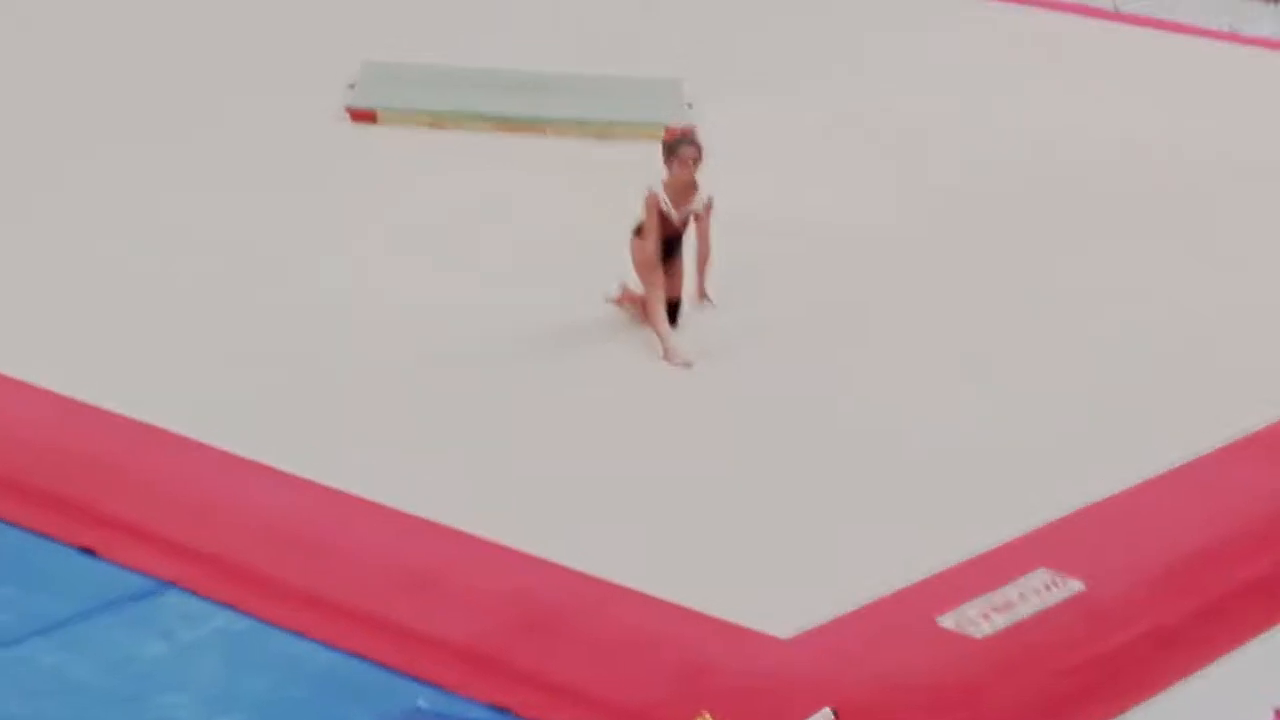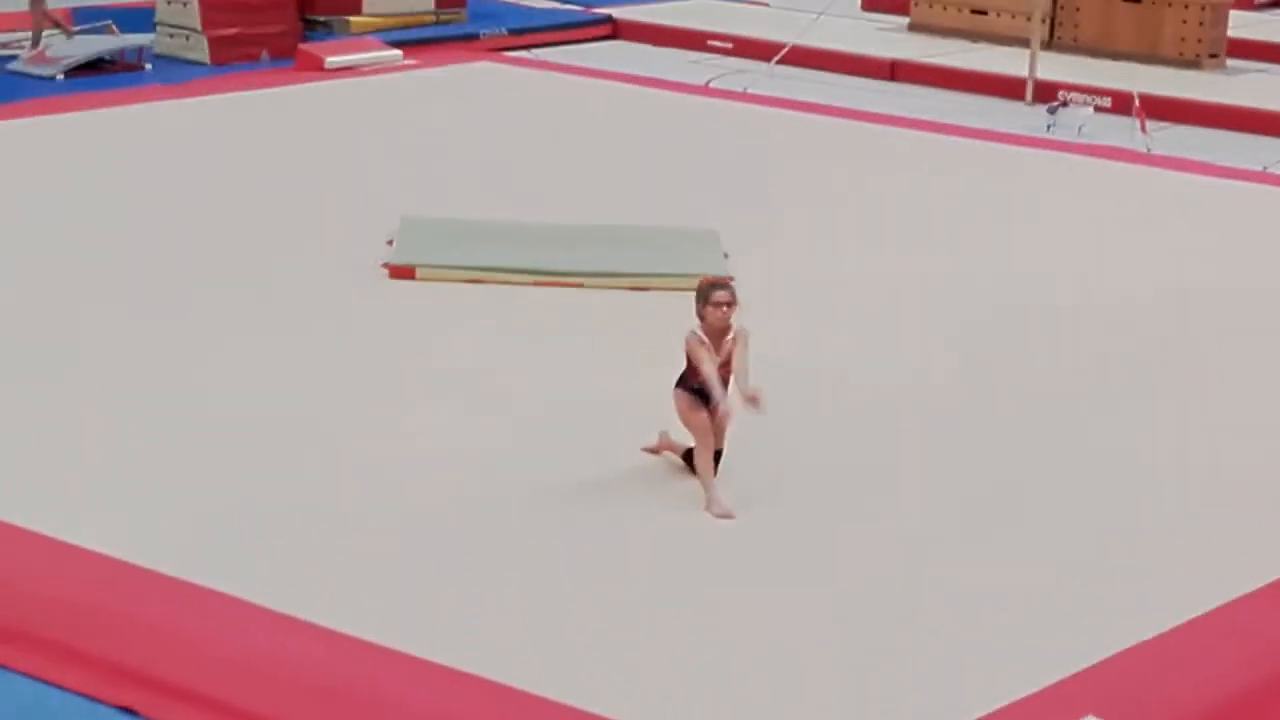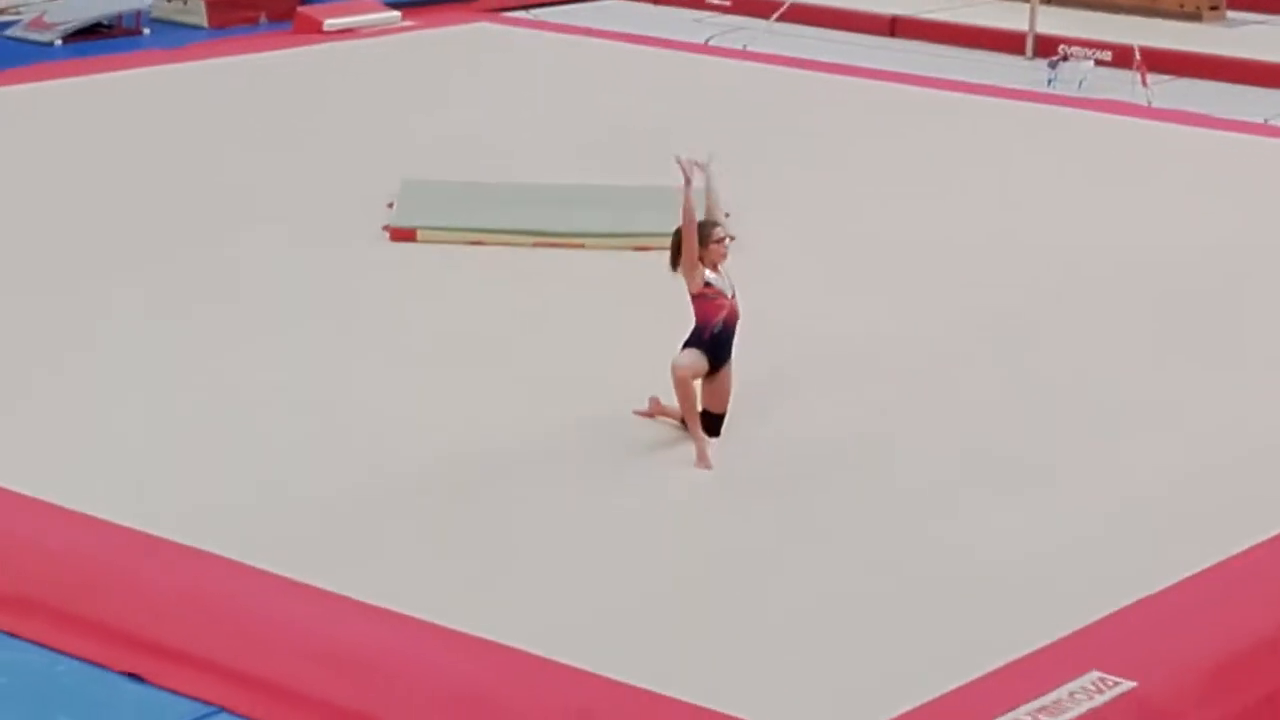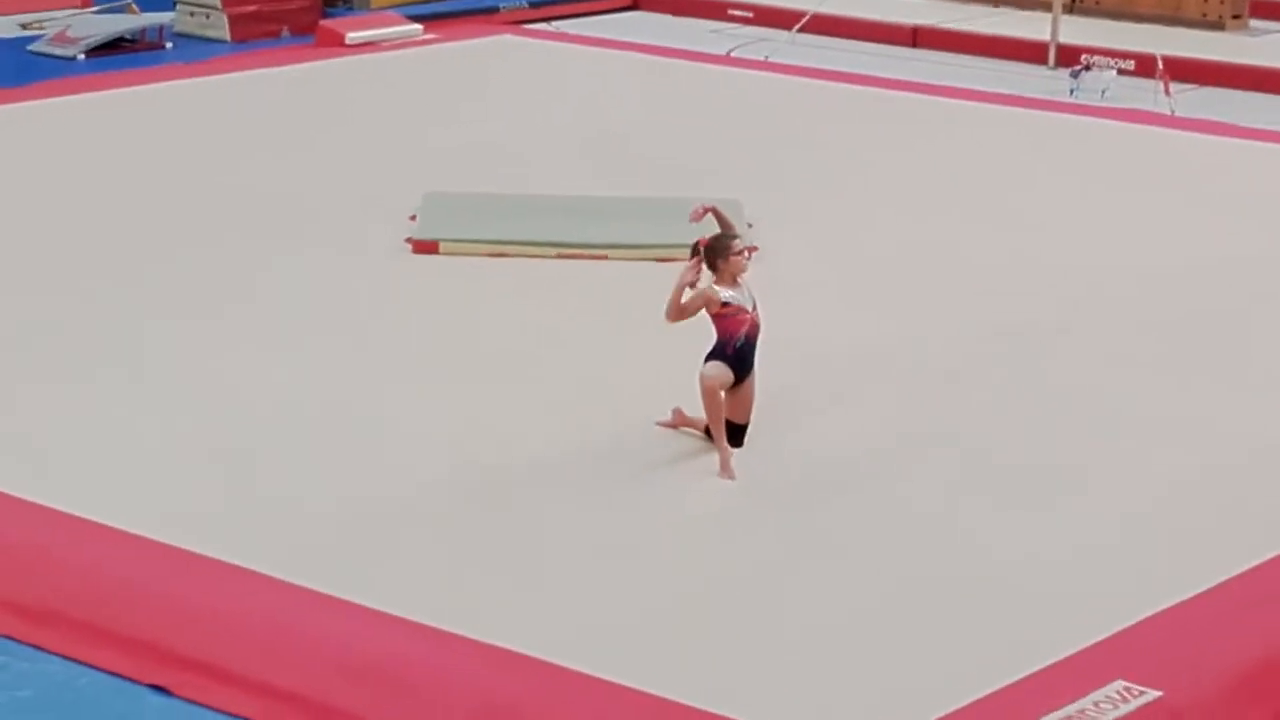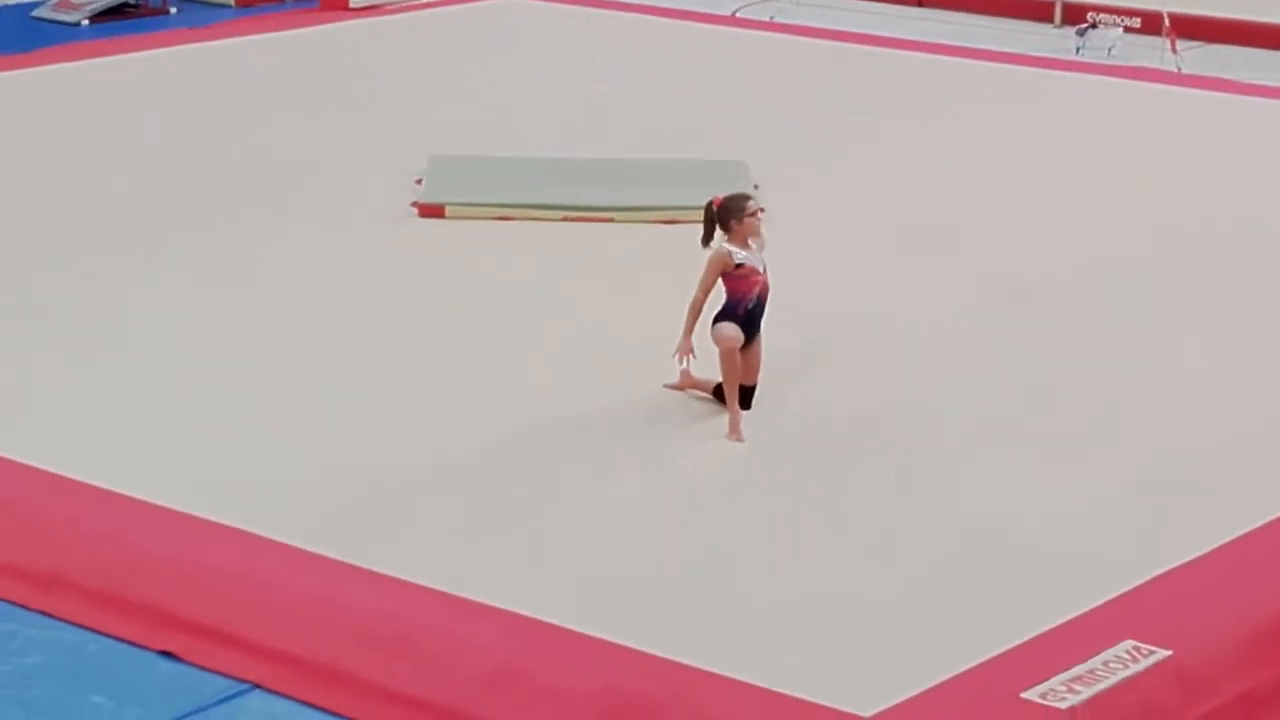
dt=0.7s
person 1, frame 1
left shoulder: (703, 199)
right shoulder: (655, 194)
left elbow: (703, 242)
right elbow: (651, 243)
left wrist: (701, 284)
left hip: (674, 247)
right hip: (645, 242)
left knee: (671, 317)
right knee: (656, 288)
left ankle: (628, 294)
right ankle: (669, 347)
person 1, frame 2
left shoulder: (739, 334)
right shoulder: (693, 338)
left elbow: (740, 363)
right elbow: (707, 369)
left wrist: (745, 389)
right wrist: (720, 400)
left hip: (717, 394)
right hip: (689, 393)
left knee: (712, 464)
right knee: (704, 436)
left ankle: (667, 443)
right ankle: (712, 497)
person 1, frame 3
left shoulder: (719, 269)
right shoulder: (695, 273)
left elbow: (715, 219)
right elbow: (689, 225)
left wrist: (709, 180)
right wrist: (688, 181)
left hip: (722, 352)
right hip: (700, 348)
left knee: (713, 426)
right knee: (680, 369)
left ankle: (661, 407)
right ankle: (698, 438)
person 1, frame 4
left shoulder: (739, 281)
right shoulder: (711, 294)
left elbow: (731, 236)
right elbow: (673, 315)
left wrist: (714, 211)
right wrist: (682, 283)
left hip: (746, 362)
right hip: (723, 359)
left knee: (736, 436)
right knee: (709, 378)
left ankle: (684, 419)
right ankle: (723, 451)
person 1, frame 5
left shoulder: (752, 246)
right shoulder: (724, 253)
right elbow: (700, 295)
right wrist: (686, 337)
left hip: (752, 325)
right hip: (730, 320)
left knee: (744, 398)
right knee: (729, 341)
left ankle: (690, 380)
right ankle: (733, 415)
